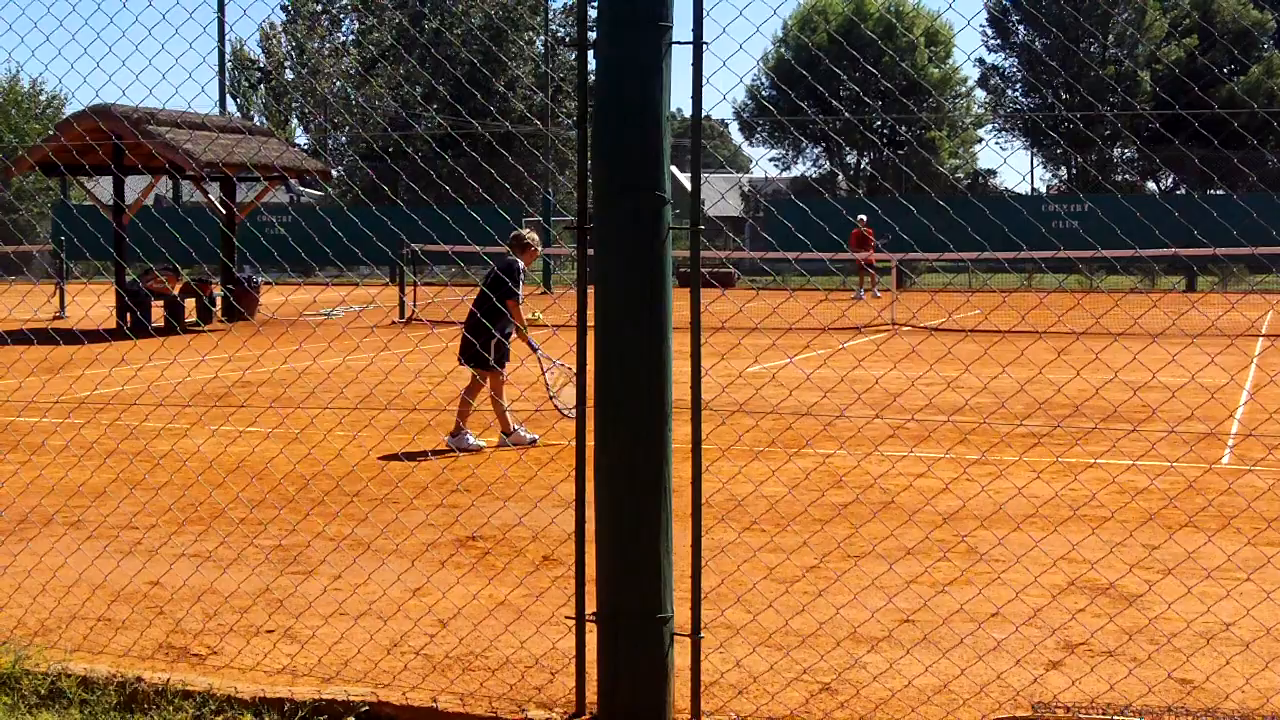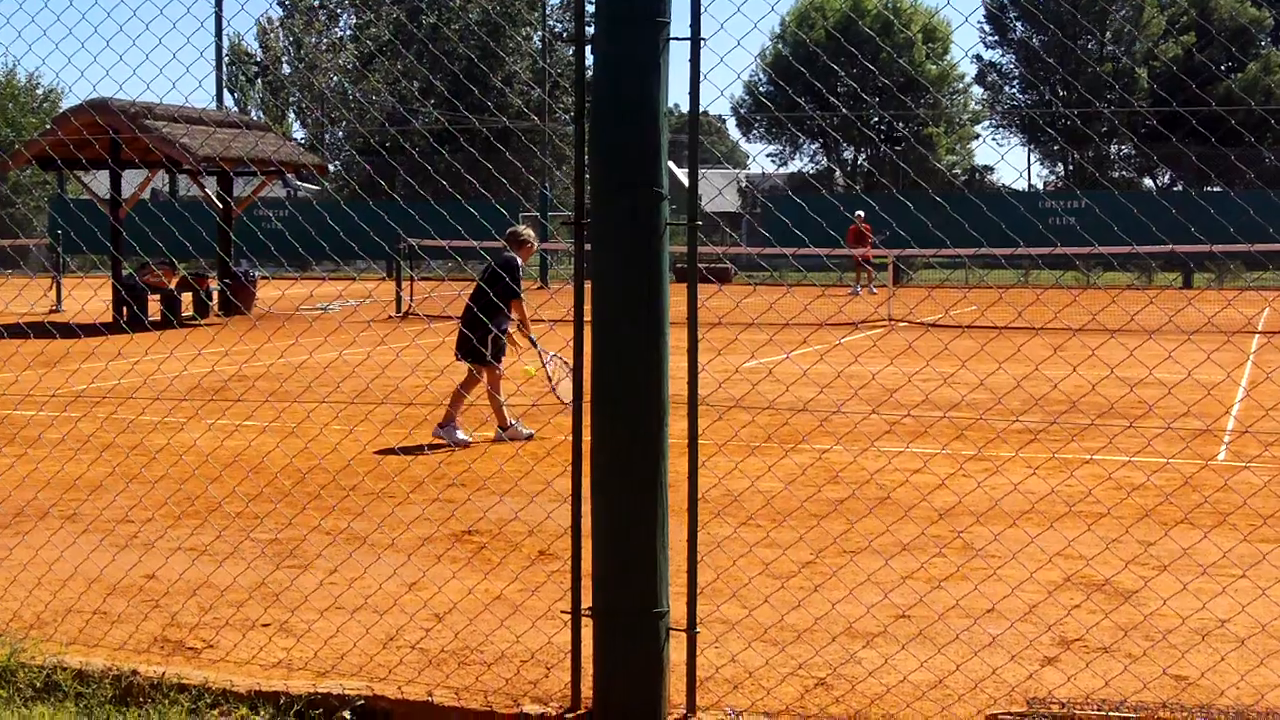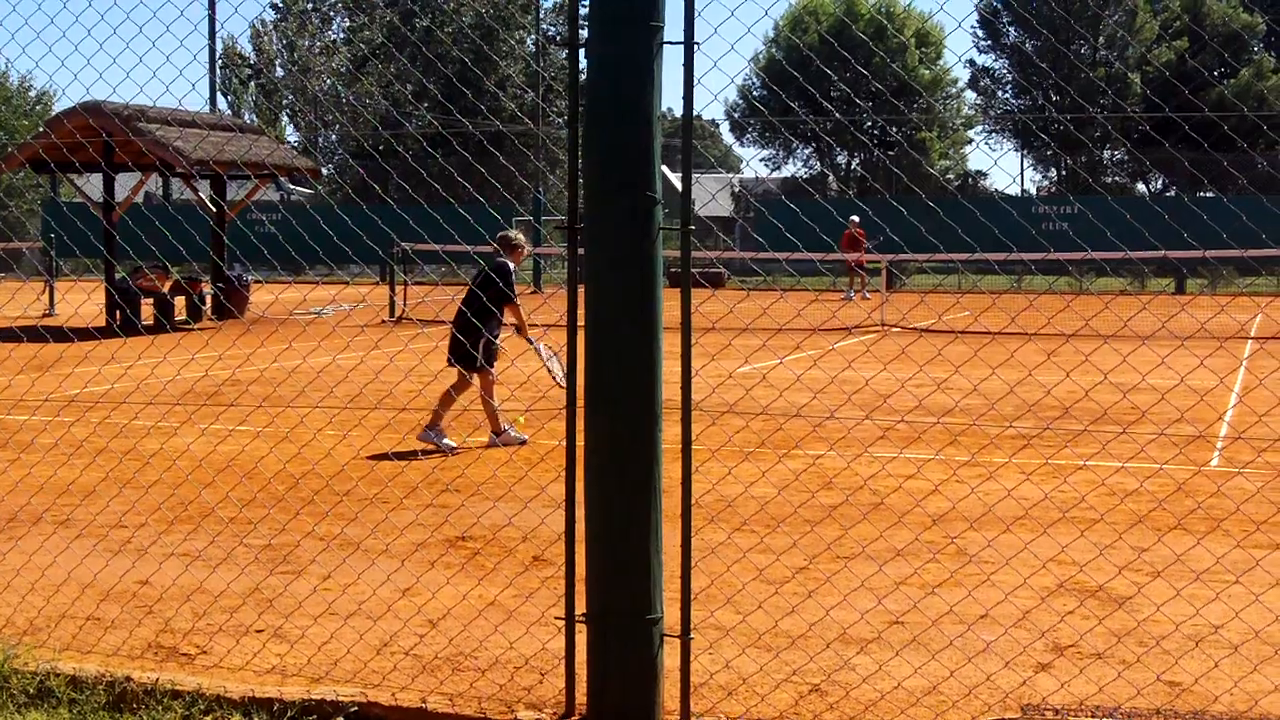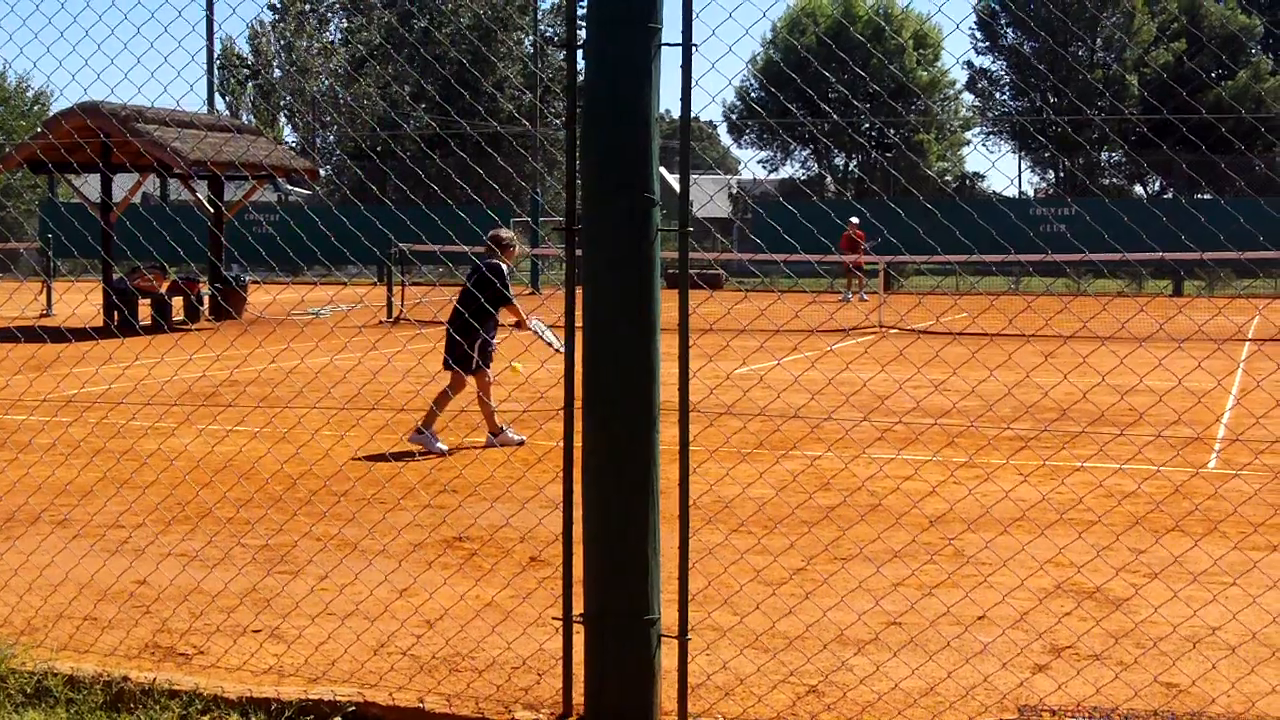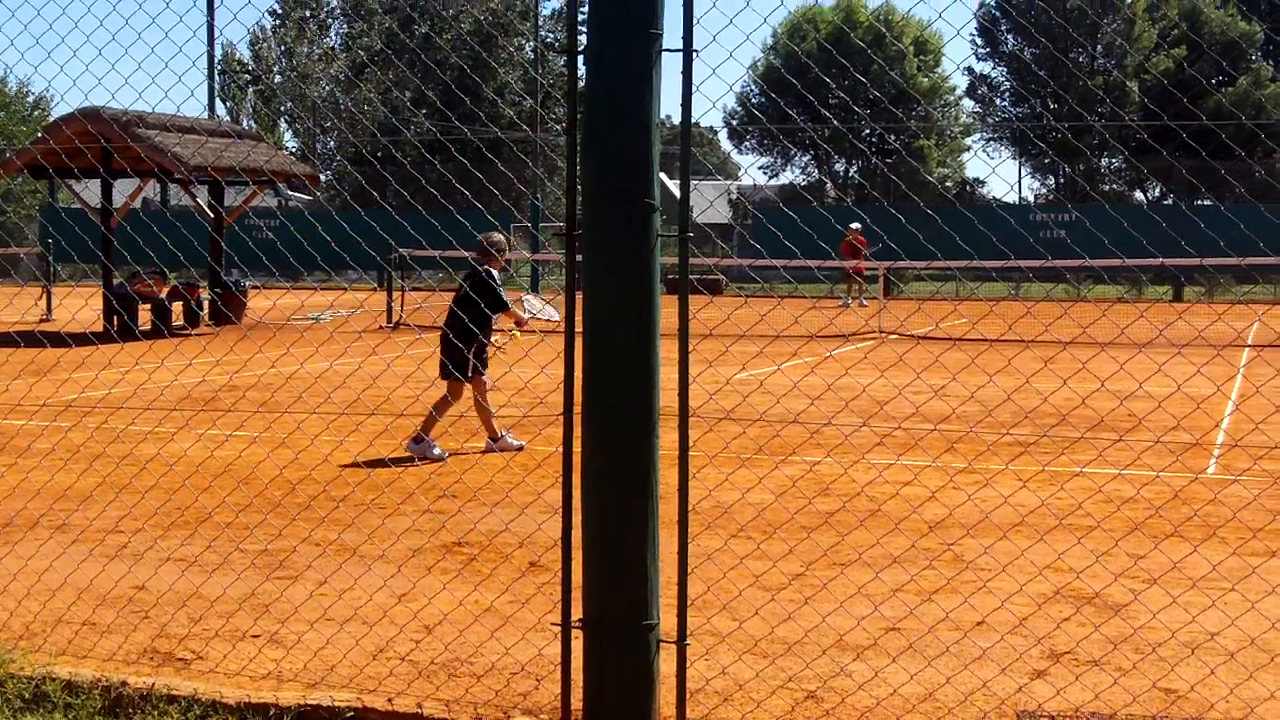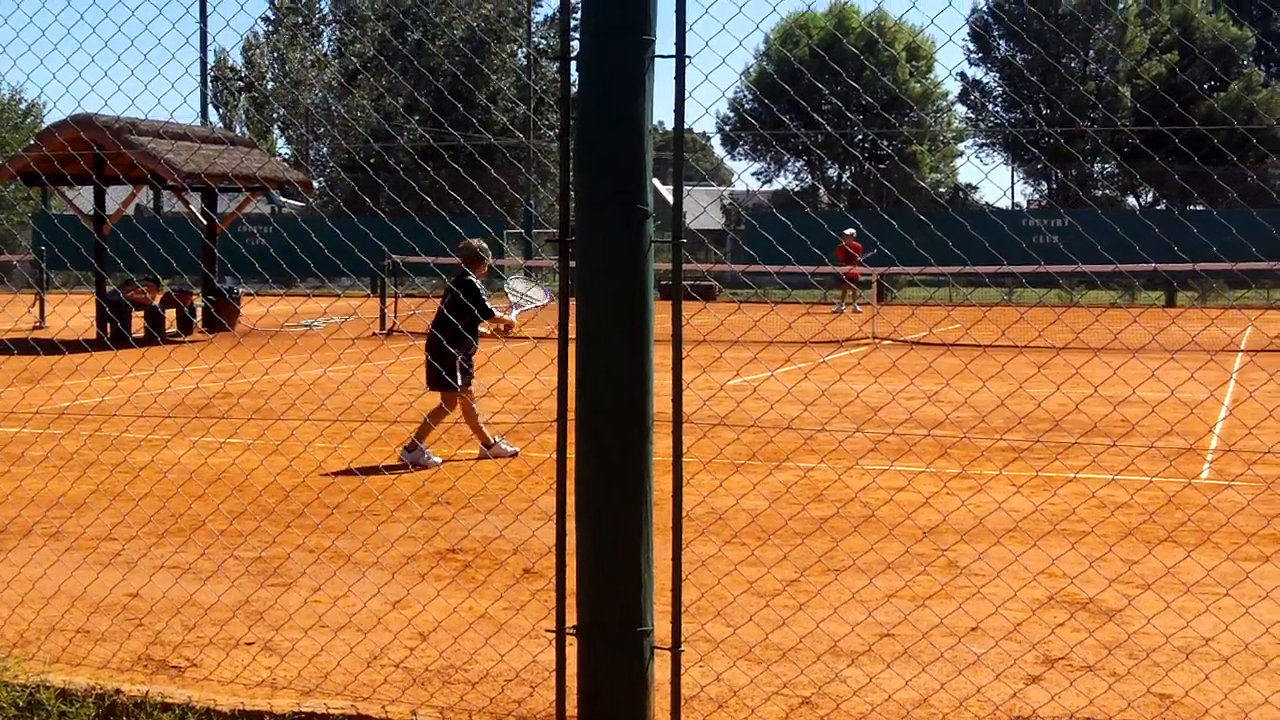
dt=0.1s
person 1, frame 1
left shoulder: (503, 265)
right shoulder: (515, 265)
right elbow: (512, 301)
left wrist: (515, 327)
right wrist: (521, 329)
left hip: (482, 329)
right hip: (487, 331)
left knee: (497, 380)
right knee: (487, 380)
left ankle: (510, 432)
right ankle: (459, 432)
person 1, frame 2
left shoulder: (500, 261)
right shoulder: (513, 261)
right elbow: (515, 298)
left wrist: (507, 330)
right wrist: (525, 325)
left hip: (482, 324)
right hip: (484, 326)
left knee: (494, 375)
right knee: (484, 376)
left ankle: (506, 426)
right ankle: (447, 425)
person 1, frame 3
left shoulder: (492, 266)
right shoulder: (505, 266)
right elbow: (511, 302)
left wrist: (493, 338)
right wrist: (523, 325)
left hip: (471, 330)
right hip: (474, 332)
left knee: (488, 379)
right knee: (464, 382)
left ankle: (499, 431)
right ankle: (432, 428)
person 1, frame 4
left shoulder: (483, 267)
right shoulder: (498, 268)
right elbow: (508, 303)
left wrist: (489, 338)
right wrist: (523, 320)
left hip: (468, 331)
right hip: (470, 333)
left knee: (485, 381)
right knee: (458, 383)
left ankle: (496, 432)
right ankle: (423, 430)
person 1, frame 5
left shoulder: (474, 274)
right shoulder: (489, 275)
right elbow: (503, 308)
left wrist: (489, 336)
right wrist: (521, 317)
left hip: (463, 340)
right hip: (463, 342)
left knee: (480, 387)
right knee: (455, 392)
left ankle: (496, 437)
right ankle: (420, 440)
person 1, frame 6
left shoulder: (459, 282)
right shoulder: (471, 284)
right elbow: (490, 316)
left wrist: (483, 331)
right wrist: (509, 321)
left hip: (446, 348)
right hip: (450, 350)
left knee: (466, 398)
right knee: (449, 402)
left ankle: (489, 444)
right ankle: (413, 448)
